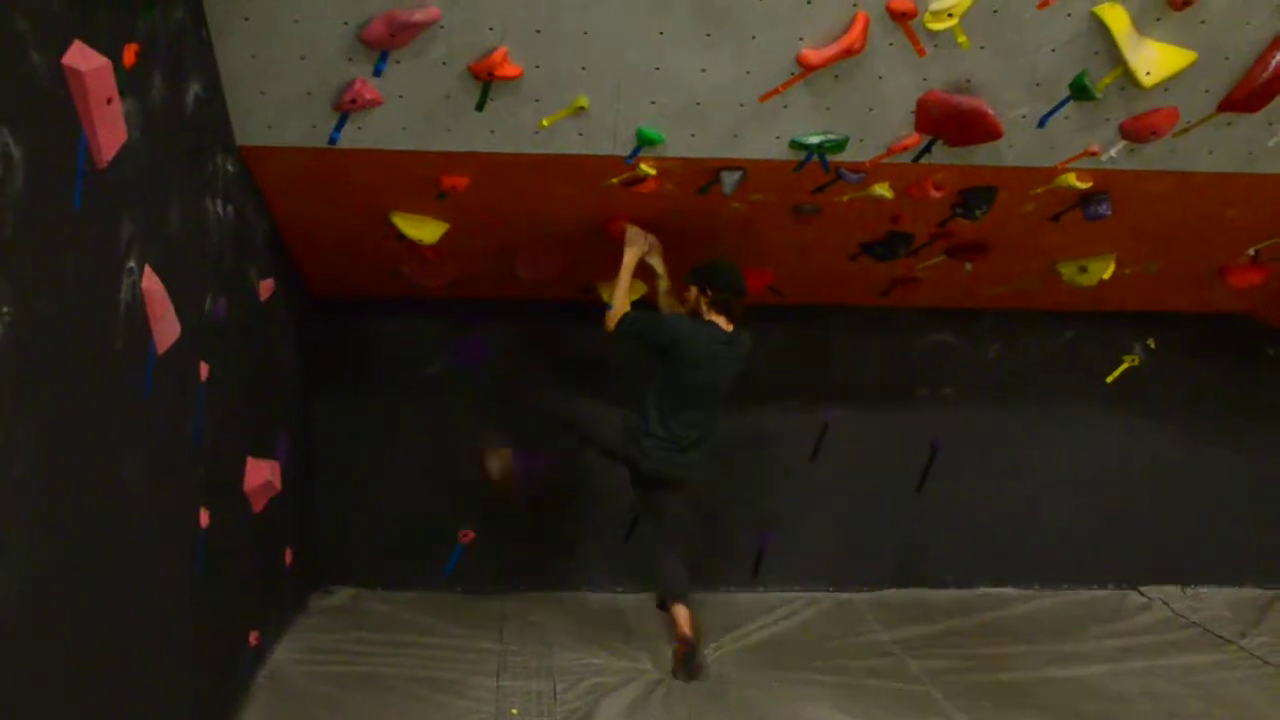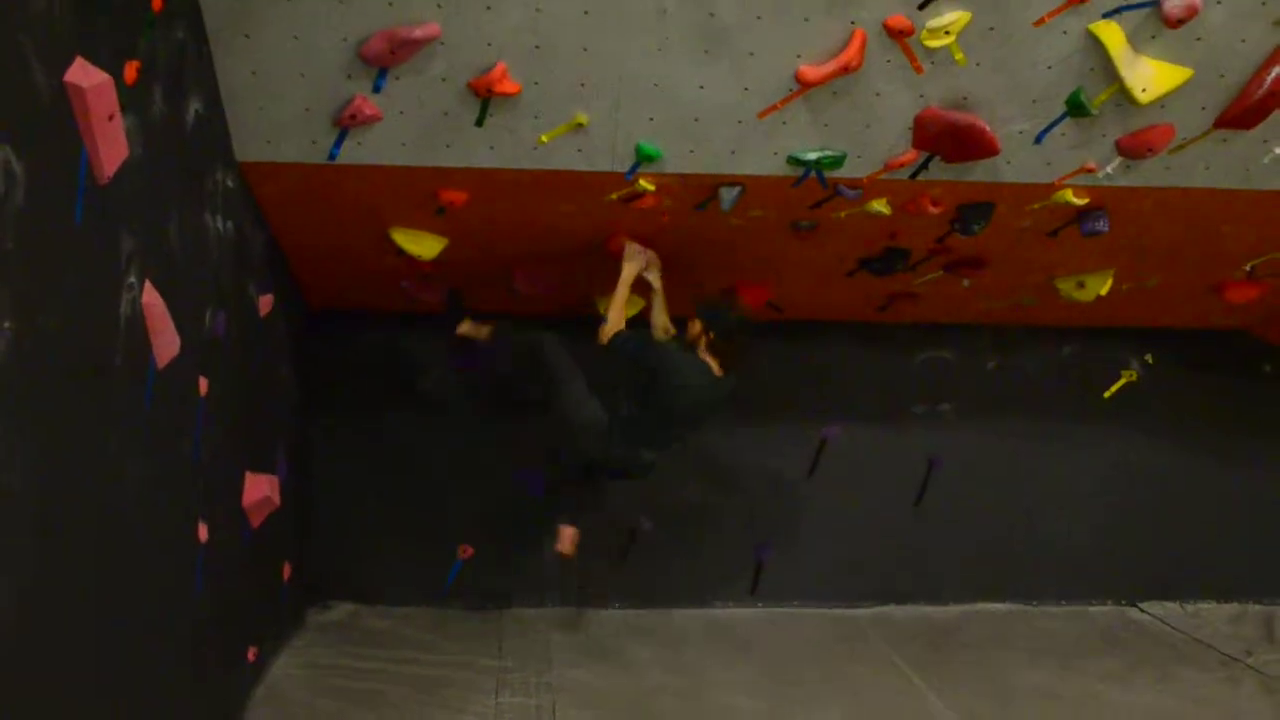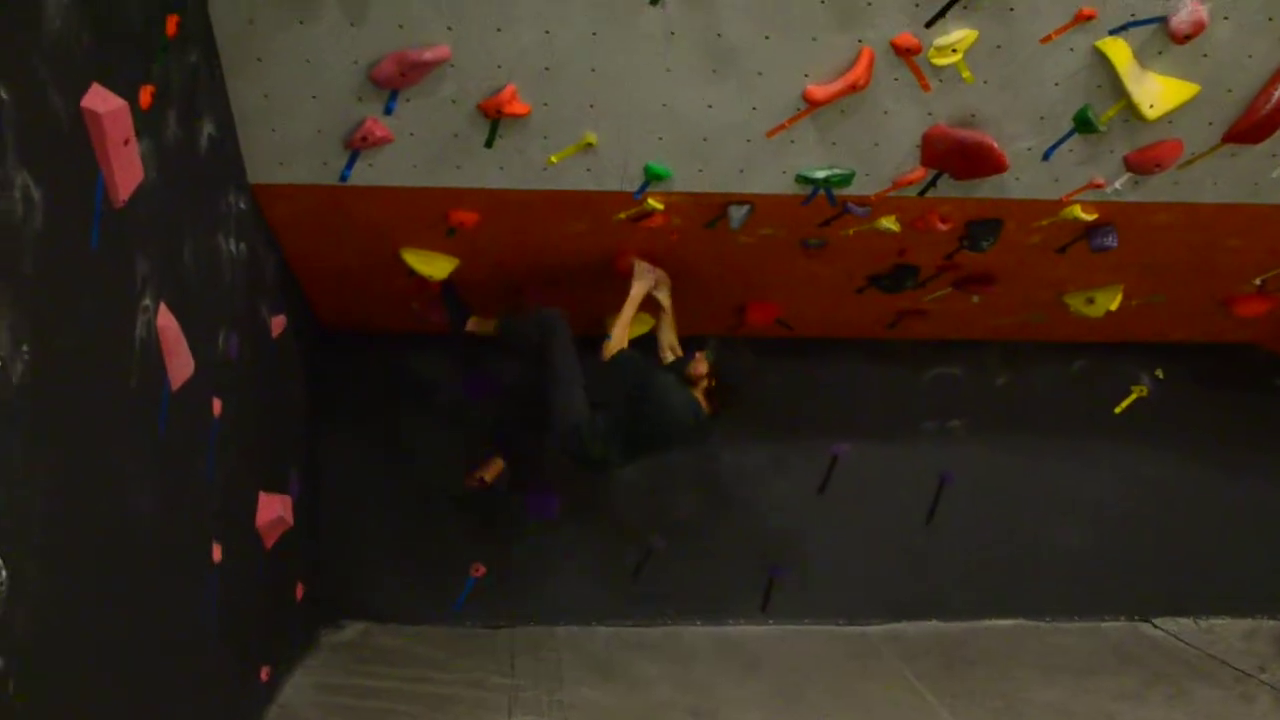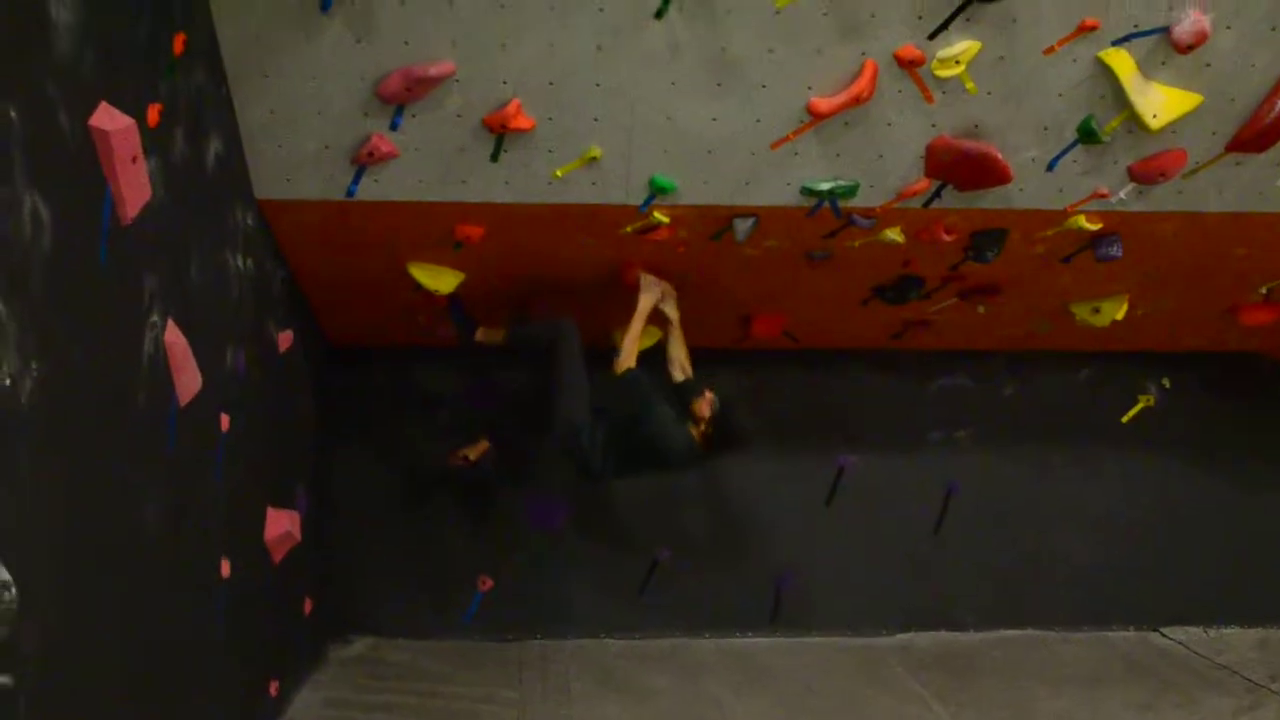
dt=0.3s
person 1, frame 1
left shoulder: (681, 332)
right shoulder: (739, 342)
left elbow: (615, 320)
left wrist: (630, 258)
right wrist: (658, 267)
left hip: (645, 451)
right hip: (680, 463)
right knee: (668, 546)
right ankle: (685, 635)
person 1, frame 2
left shoulder: (677, 365)
right shoulder: (719, 385)
left elbow: (608, 334)
right elbow: (664, 335)
left wrist: (629, 272)
right wrist: (655, 285)
left hip: (605, 440)
right hip: (632, 461)
left knee: (546, 346)
right knee: (578, 478)
left ankle: (469, 327)
right ankle: (565, 548)
person 1, frame 3
left shoulder: (668, 393)
right shoulder: (699, 421)
left elbow: (610, 351)
right elbow: (670, 351)
left wrist: (637, 292)
right wrist: (665, 303)
left hip: (582, 435)
right hip: (602, 453)
left knee: (551, 324)
left ankle: (468, 323)
right ankle: (489, 472)
person 1, frame 4
left shoulder: (666, 432)
right shoulder: (692, 438)
left elbow: (621, 367)
right elbow: (679, 370)
left wrist: (644, 305)
right wrist: (673, 316)
left hip: (581, 438)
right hip: (594, 444)
left knee: (563, 331)
left ankle: (478, 334)
right ankle: (482, 447)
